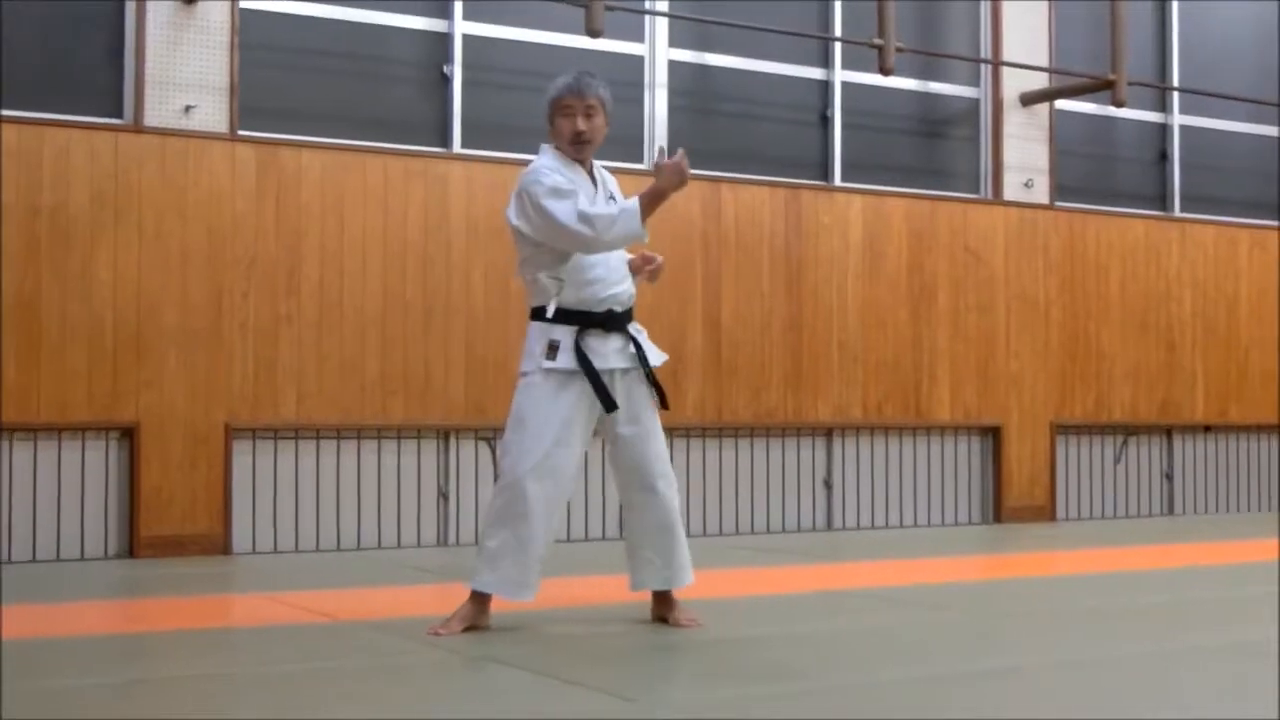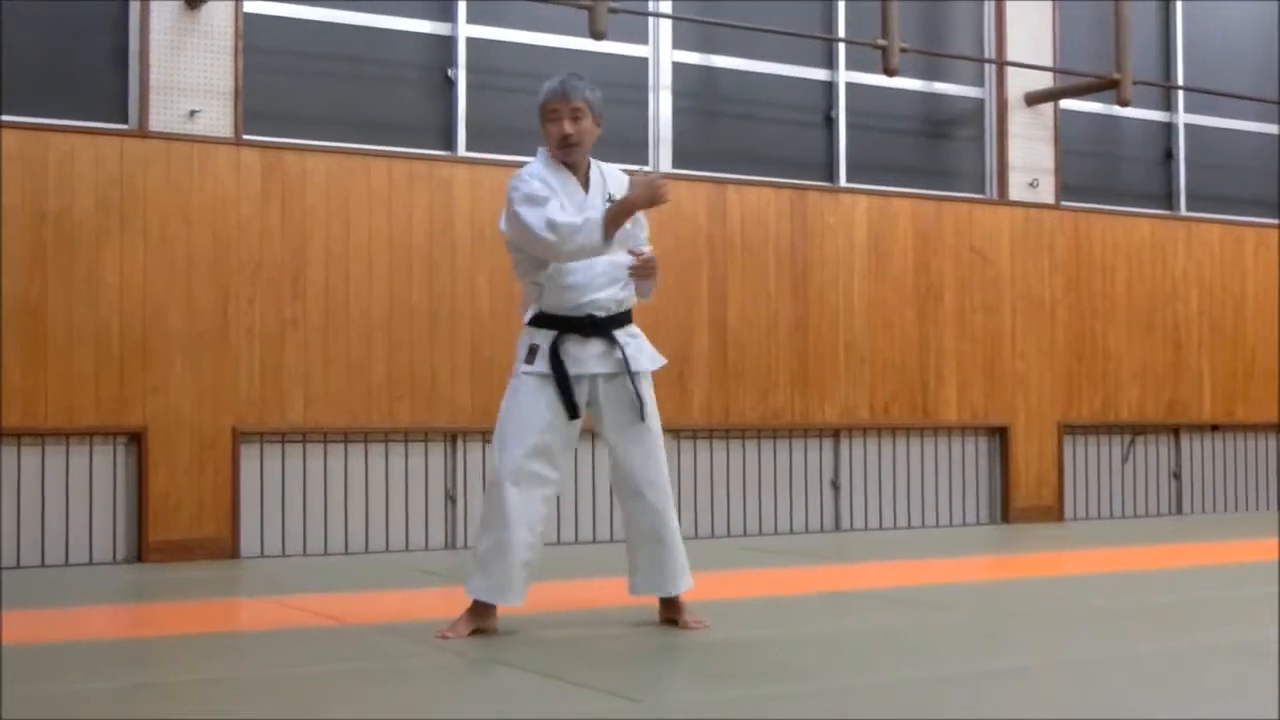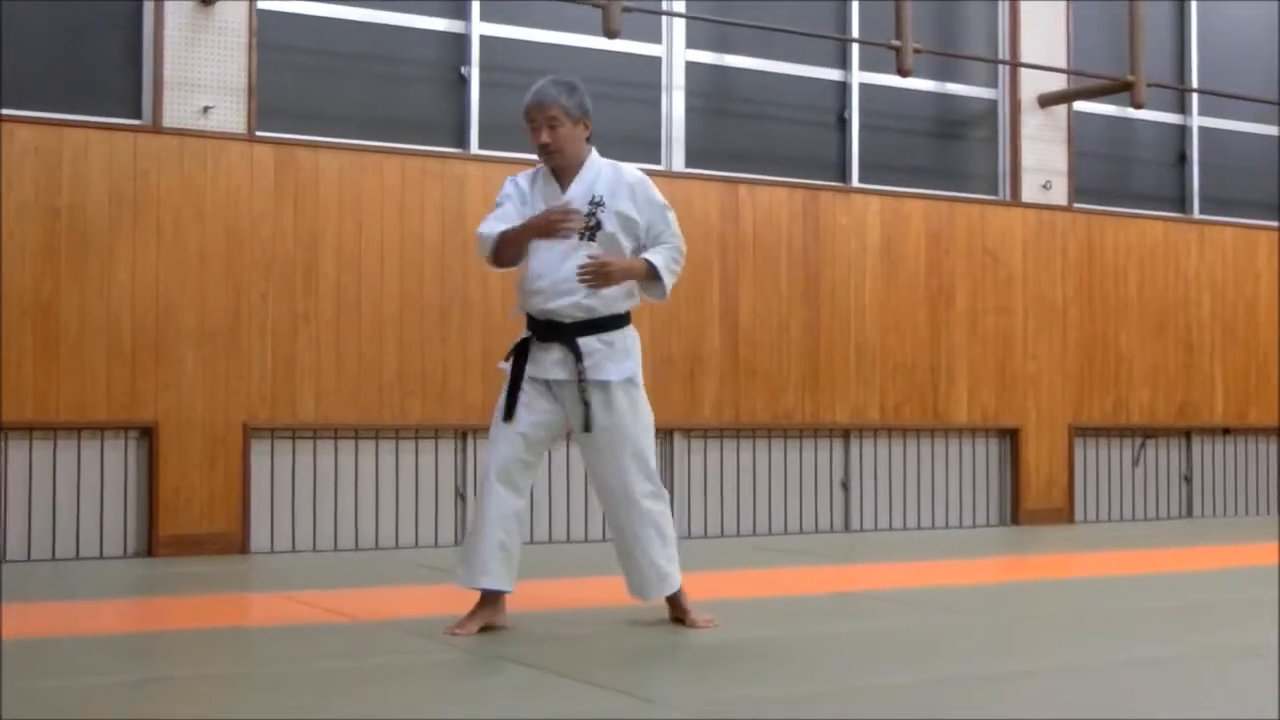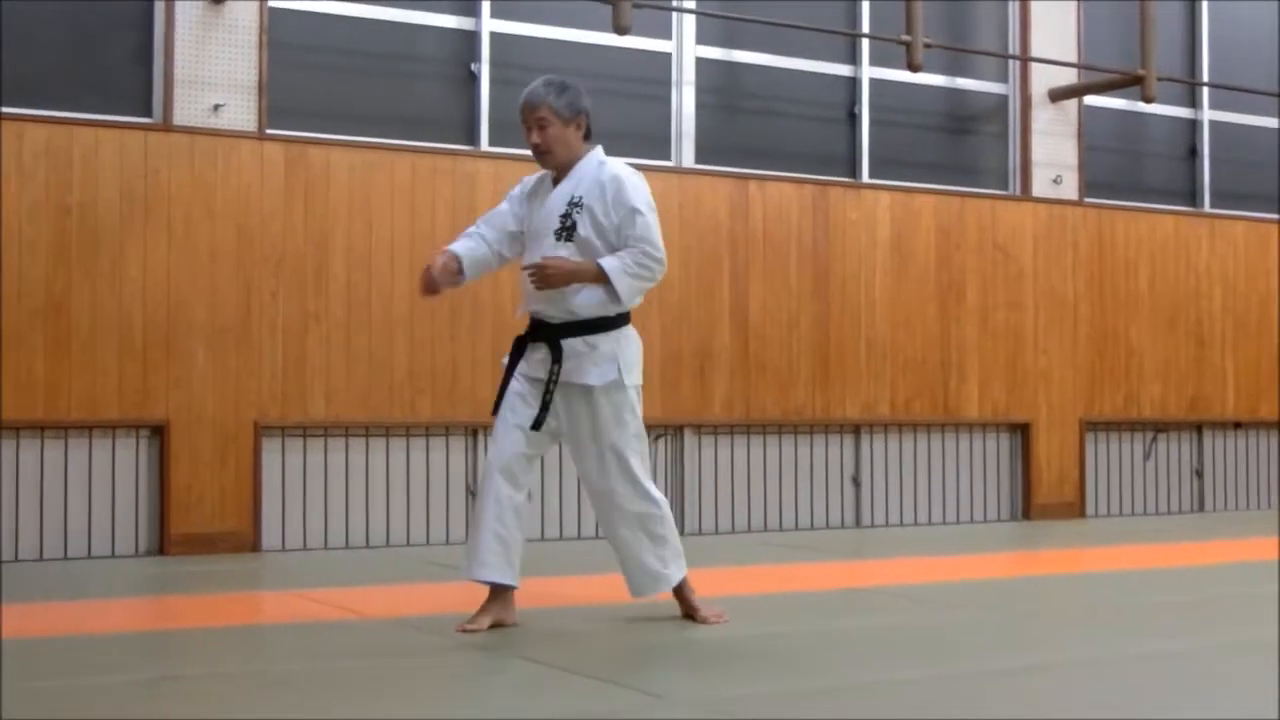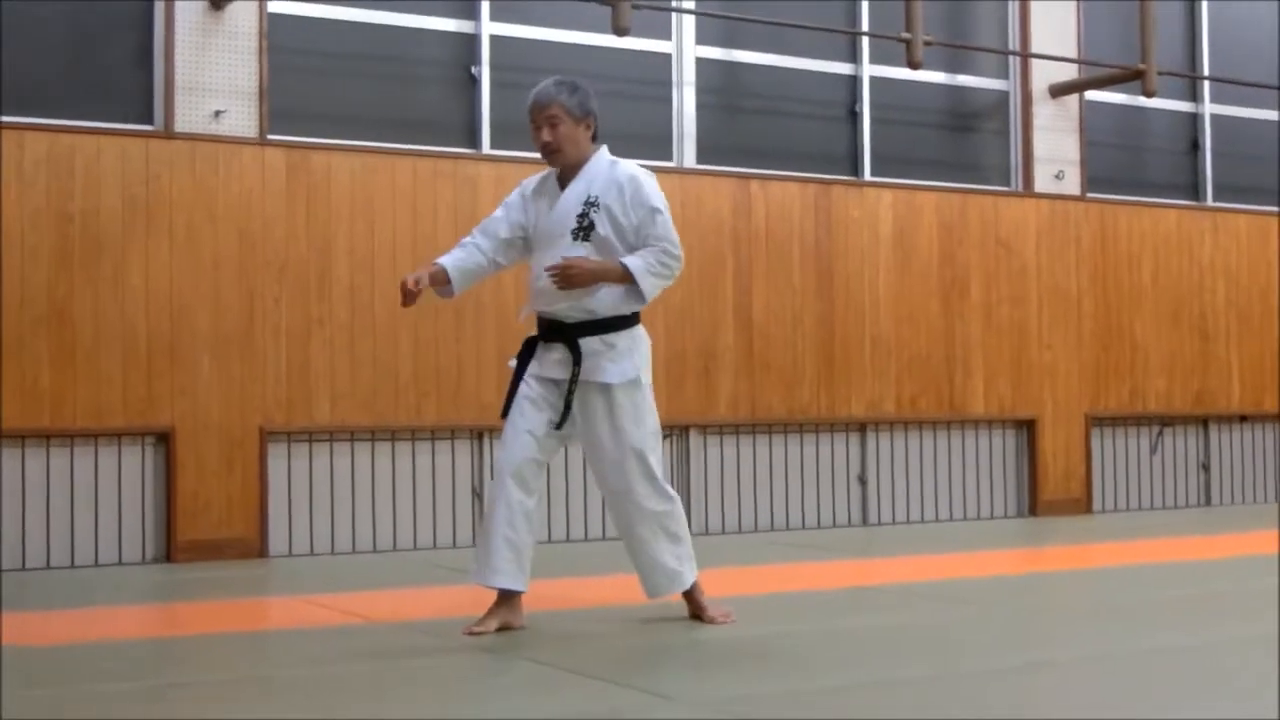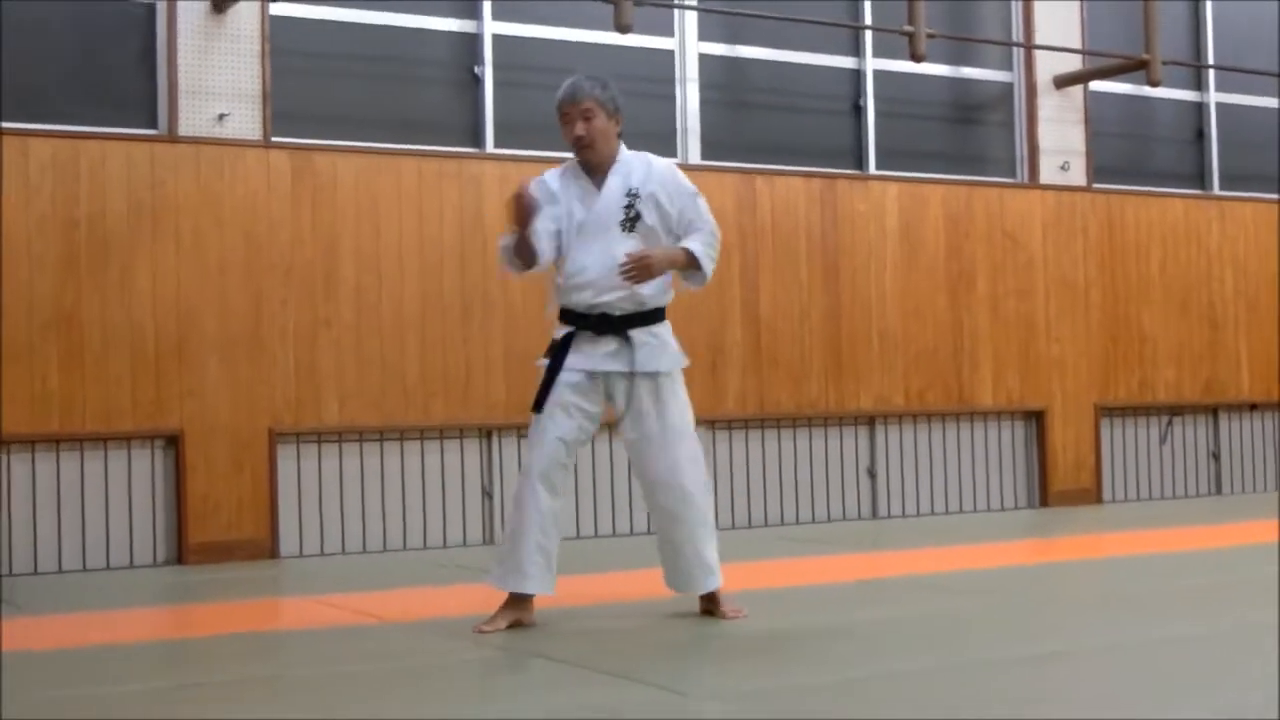
dt=0.2s
person 1, frame 1
left shoulder: (604, 180)
right shoulder: (540, 180)
right elbow: (593, 232)
left wrist: (639, 265)
right wrist: (658, 190)
left hip: (621, 343)
right hip: (561, 348)
left knee: (650, 473)
right knee: (535, 472)
left ankle: (663, 595)
right ankle: (481, 599)
person 1, frame 2
left shoulder: (617, 181)
right shoulder: (529, 182)
right elbow: (565, 241)
left wrist: (646, 264)
right wrist: (631, 206)
left hip: (618, 348)
right hip: (551, 351)
left knee: (646, 478)
right knee: (519, 473)
left ankle: (670, 598)
right ankle: (485, 605)
person 1, frame 3
left shoulder: (628, 182)
right shoulder: (521, 187)
left elbow: (671, 251)
right elbow: (496, 249)
left wrist: (628, 269)
right wrist: (531, 229)
left hip: (605, 351)
right hip: (540, 352)
left knee: (630, 479)
right knee: (503, 469)
left ankle: (674, 596)
right ankle: (491, 601)
person 1, frame 4
left shoulder: (617, 181)
right shoulder: (531, 191)
left elbow: (650, 260)
right elbow: (488, 239)
left wrist: (579, 271)
right wrist: (444, 264)
left hip: (599, 353)
right hip: (540, 350)
left knee: (619, 480)
right knee: (505, 465)
left ankle: (681, 591)
right ankle: (500, 596)
person 1, frame 5
left shoulder: (628, 181)
right shoulder: (532, 194)
left elbow: (666, 254)
right elbow: (484, 247)
left wrist: (602, 270)
right wrist: (430, 276)
left hip: (612, 351)
right hip: (548, 353)
left knee: (634, 478)
right knee: (514, 468)
left ankle: (691, 590)
right ankle: (508, 601)
person 1, frame 6
left shoulder: (659, 175)
right shoulder: (551, 186)
left elbow: (706, 235)
right elbow: (527, 259)
left wrist: (671, 257)
right wrist: (522, 228)
left hip: (645, 344)
right hip: (577, 346)
left knee: (674, 471)
right knee: (542, 467)
left ankle: (707, 589)
right ankle: (519, 598)
